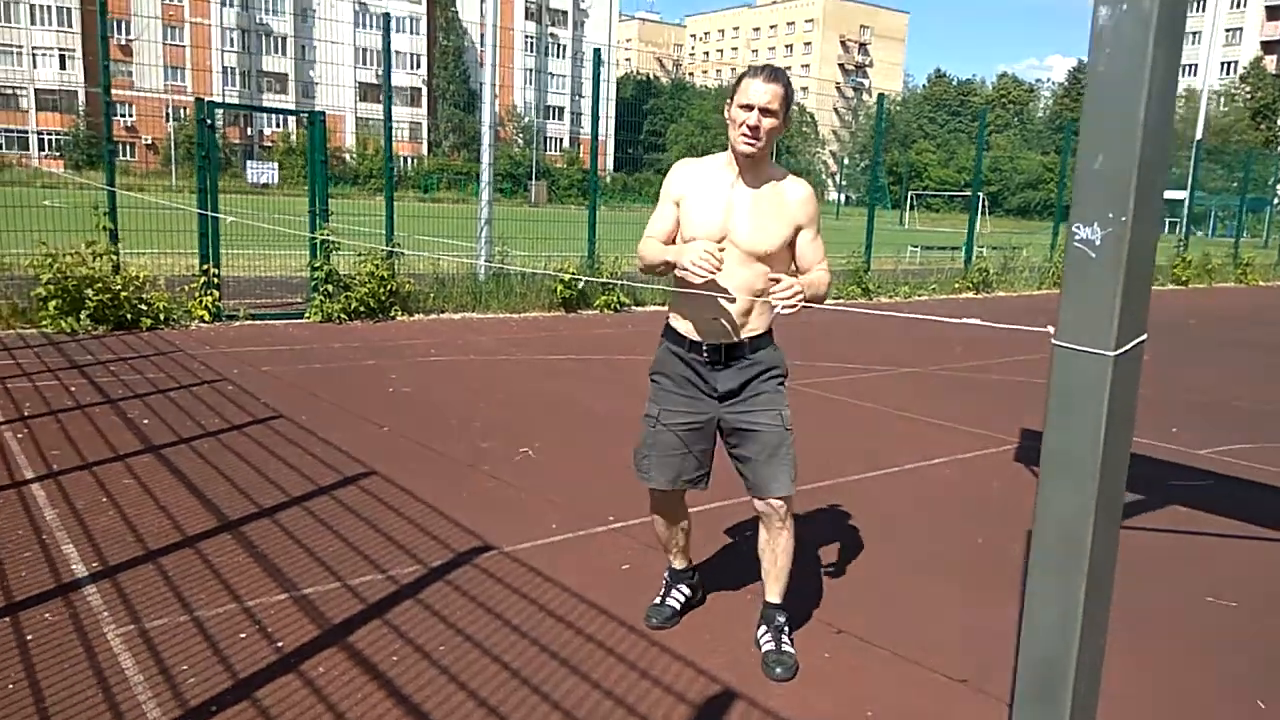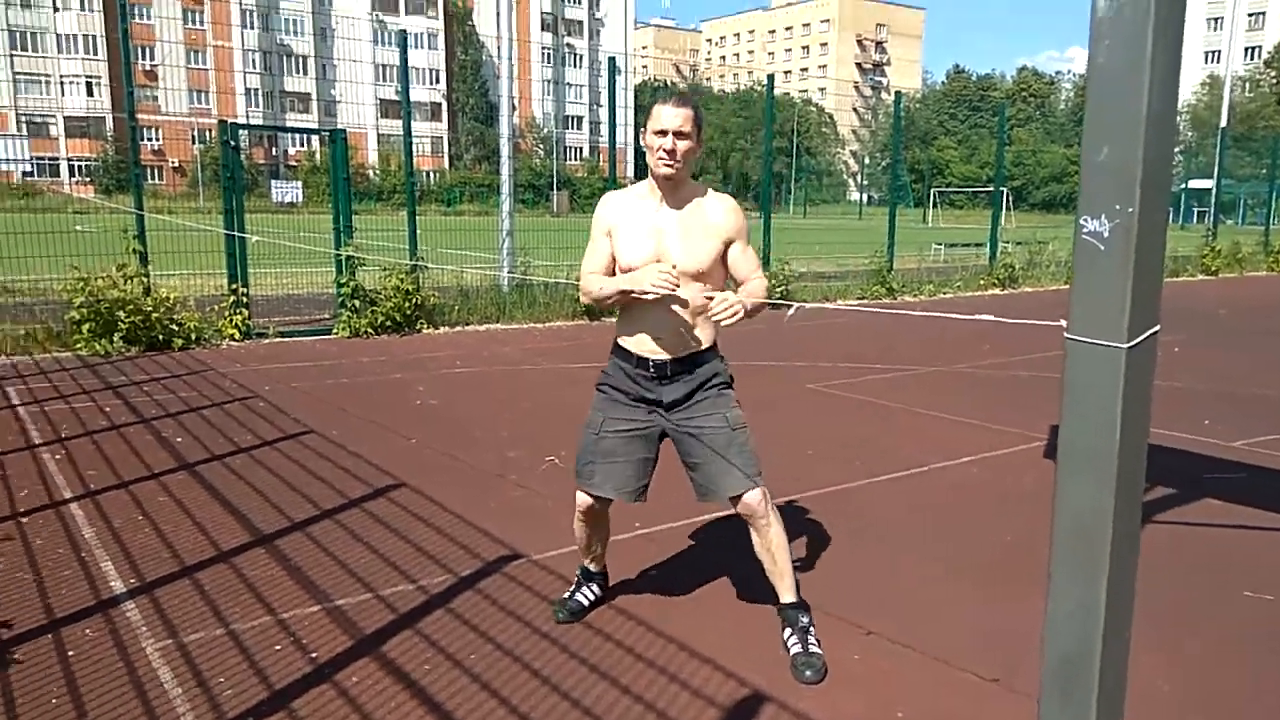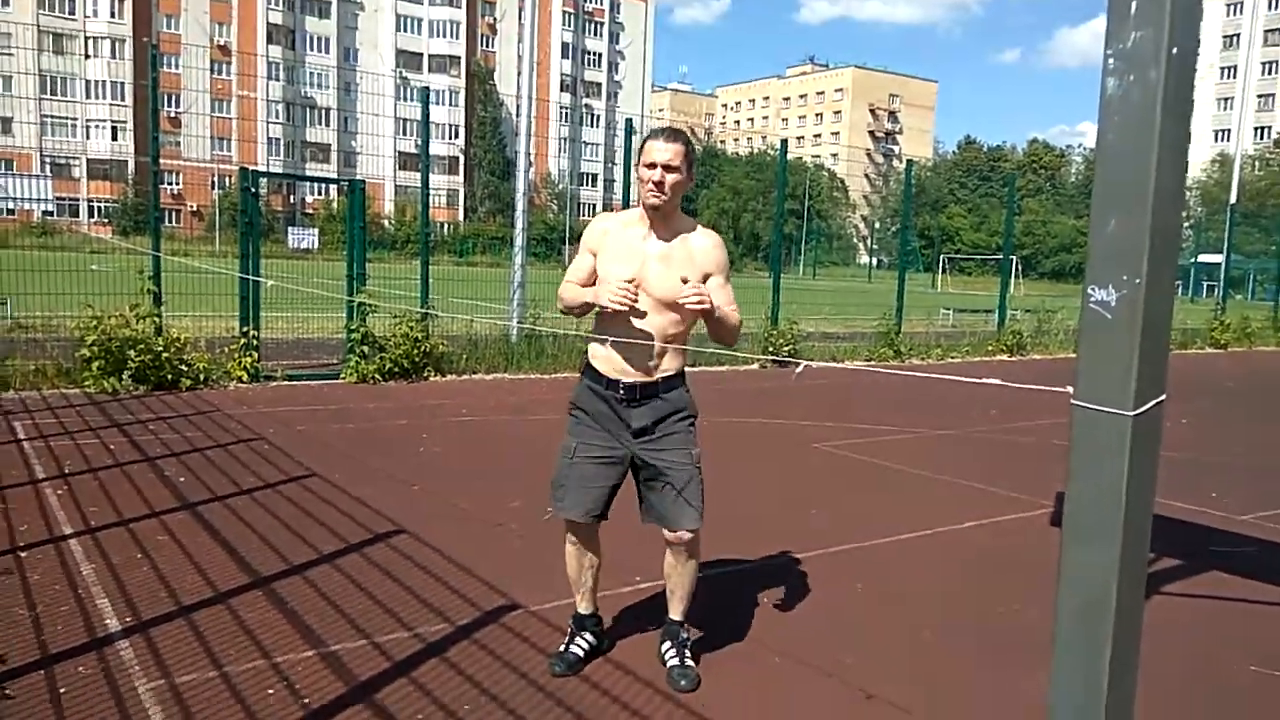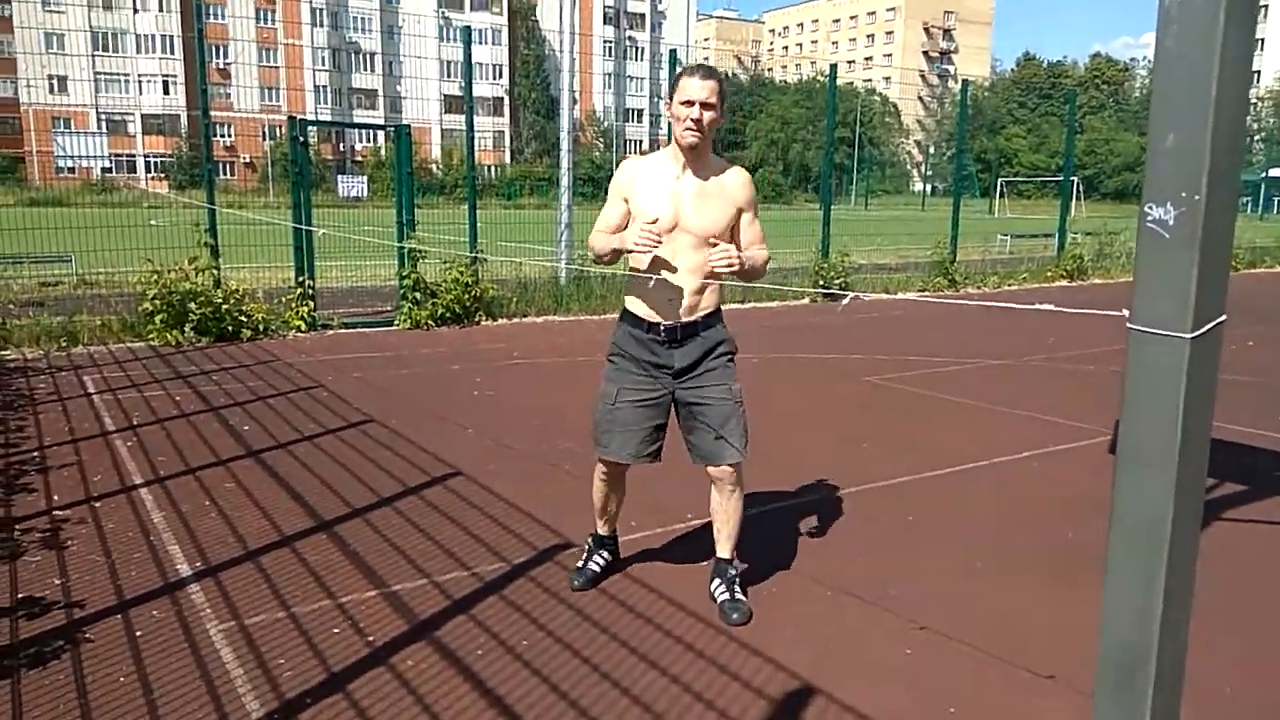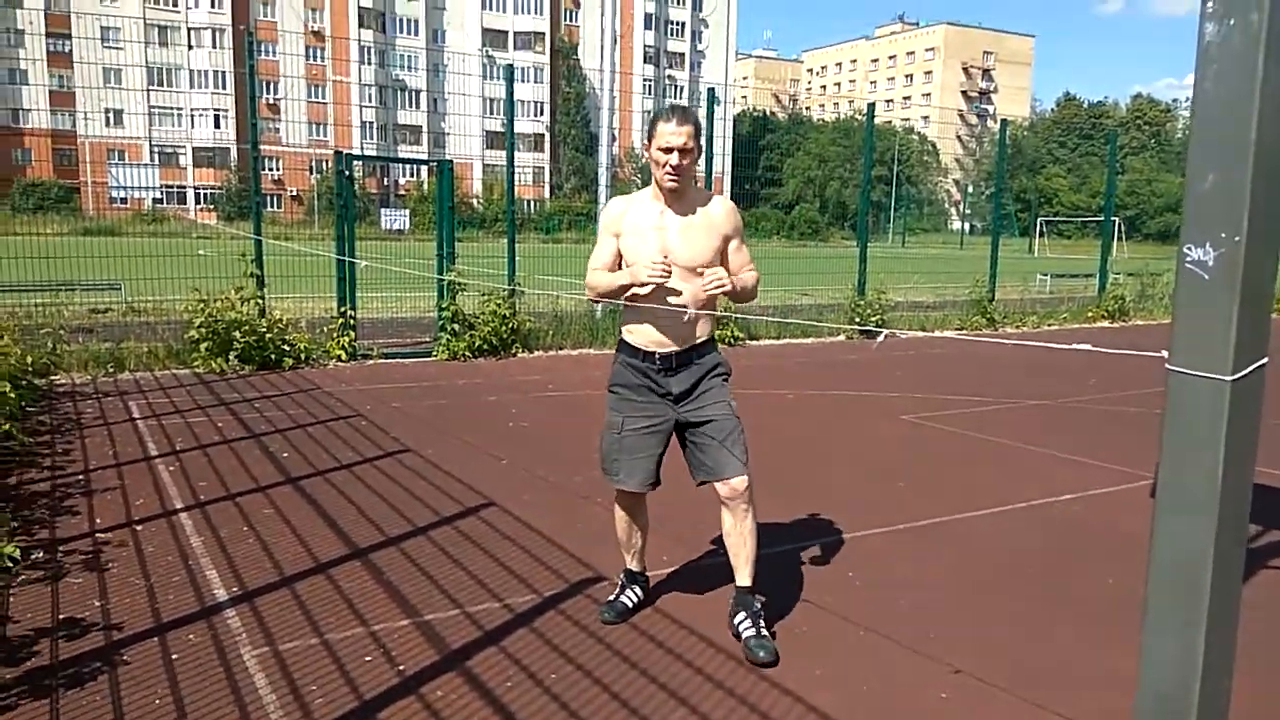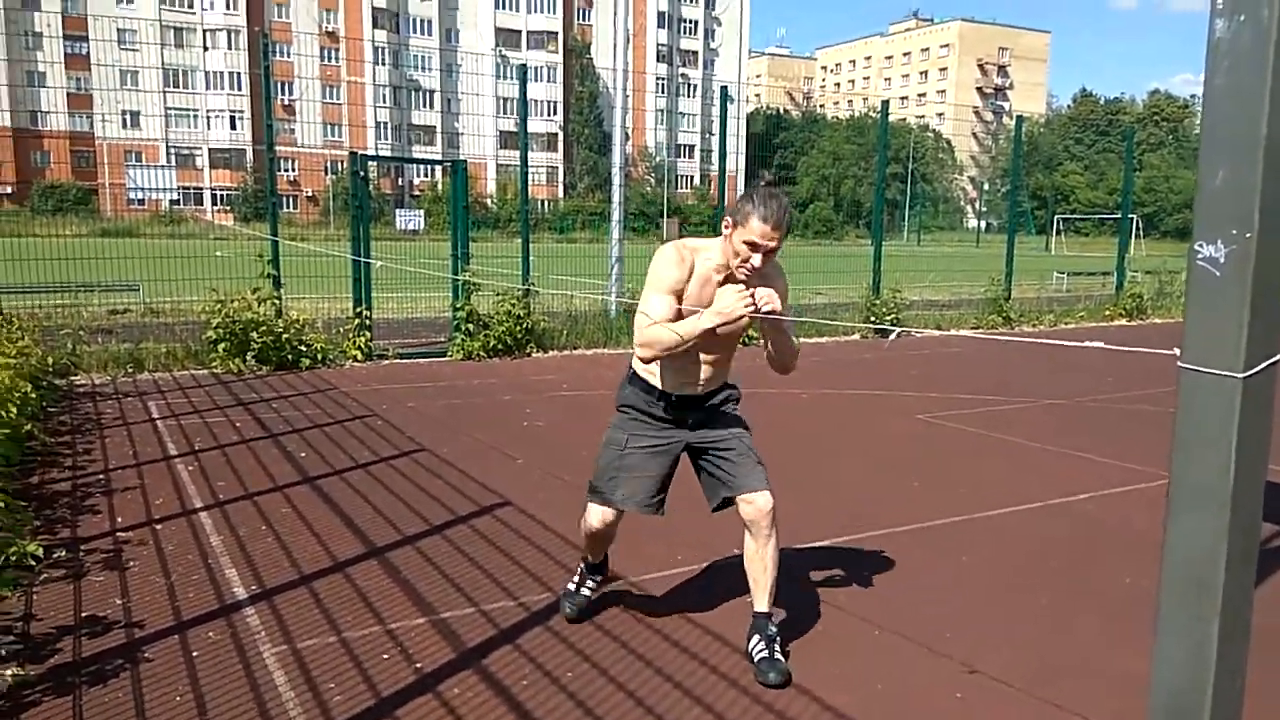
dt=0.5s
person 1, frame 1
left shoulder: (797, 196)
right shoulder: (686, 175)
left elbow: (822, 281)
right elbow: (646, 253)
left wrist: (802, 288)
right wrist: (677, 257)
left hip: (753, 364)
right hip: (681, 358)
left knee: (774, 502)
right knee: (663, 487)
left ankle: (773, 618)
right ankle: (682, 578)
person 1, frame 2
left shoulder: (723, 211)
right shoulder: (615, 206)
left elbow: (755, 282)
right elbow: (588, 290)
left wrist: (742, 302)
right wrist: (630, 280)
left hip: (699, 377)
right hip: (628, 376)
left knee: (753, 501)
right knee: (590, 499)
left ankle: (795, 619)
right ankle: (593, 577)
person 1, frame 3
left shoulder: (705, 245)
right shoulder: (603, 229)
left elbow: (732, 335)
right elbow: (565, 297)
left wrist: (709, 307)
right wrist: (593, 295)
left hip: (665, 404)
right hip: (597, 397)
left knee: (681, 534)
right knee: (576, 523)
left ankle: (675, 636)
right ankle: (587, 627)
person 1, frame 4
left shoulder: (736, 183)
right shoulder: (633, 172)
left elbow: (759, 261)
right elbow: (596, 246)
left wrist: (739, 262)
right wrist: (622, 241)
left hip: (704, 343)
right hip: (637, 339)
left knee: (726, 468)
right knee: (611, 460)
left ankle: (724, 573)
right ankle: (603, 544)
person 1, frame 5
left shoulder: (722, 211)
right shoulder: (620, 211)
left elbow: (750, 286)
right elbow: (592, 286)
left wrist: (733, 284)
right wrist: (633, 275)
left hip: (701, 367)
right hip: (636, 369)
left knee: (734, 488)
right knee: (628, 489)
left ankle: (747, 605)
right ankle: (635, 580)
person 1, frame 6
left shoulder: (769, 277)
right shoulder: (678, 259)
left elbow: (785, 364)
right elbow: (647, 344)
left wrist: (775, 323)
right wrist: (715, 316)
left hip: (714, 404)
right hip: (650, 402)
left knee: (760, 508)
right knee: (599, 518)
left ankle: (762, 630)
right ankle: (592, 569)
